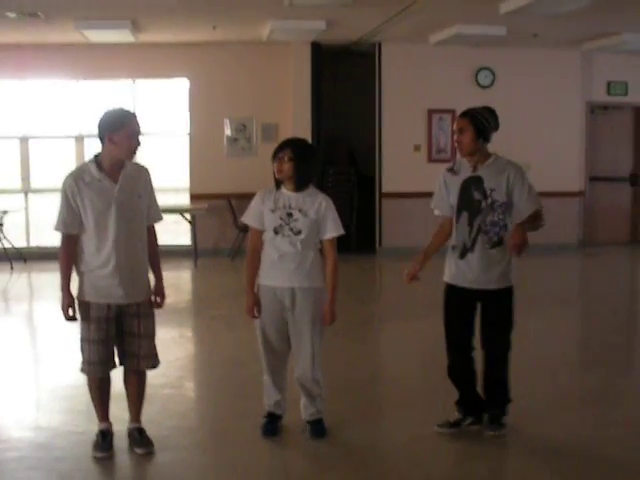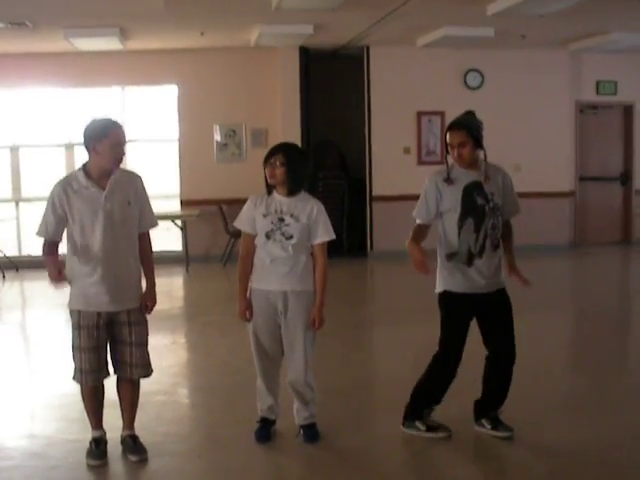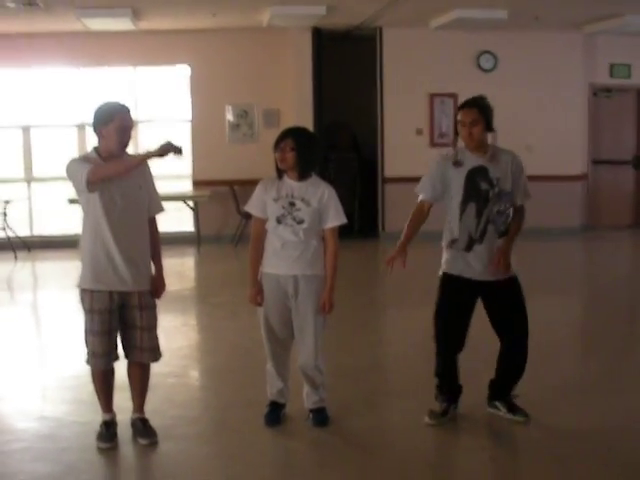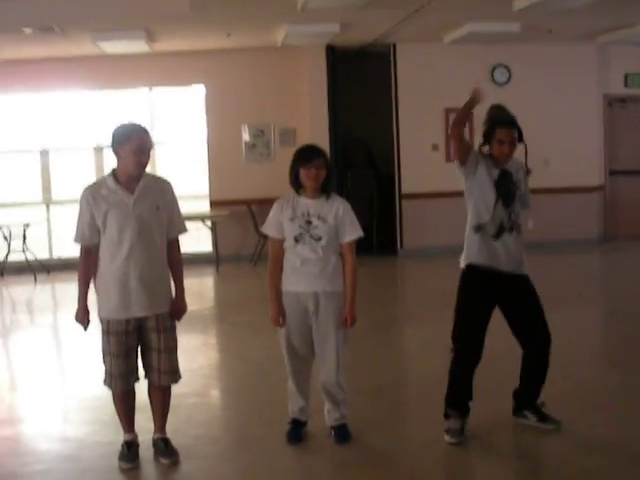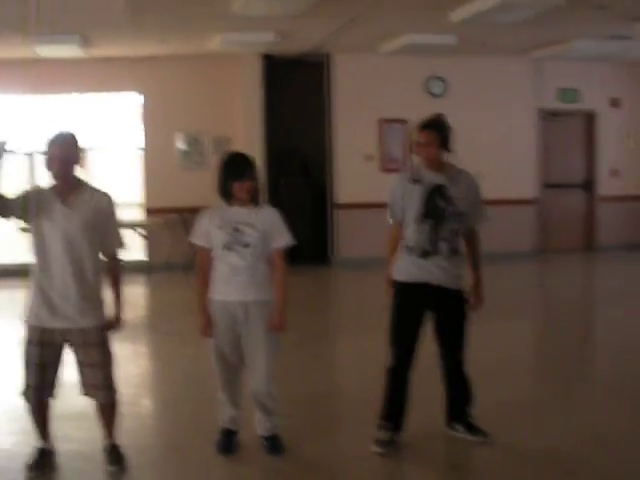
dt=1s
person 1, frame 1
left shoulder: (141, 177)
right shoulder: (77, 182)
left elbow: (149, 232)
right elbow: (69, 240)
left wrist: (158, 279)
right wrist: (65, 290)
left hip: (136, 289)
right hip: (96, 292)
left knee: (137, 361)
right knee: (97, 365)
left ankle: (136, 426)
right ankle: (104, 428)
person 1, frame 2
left shoulder: (132, 183)
right shoulder: (65, 190)
left elbow: (143, 238)
right elbow: (50, 240)
left wrist: (151, 285)
right wrist: (52, 264)
left hip: (128, 297)
right hip: (86, 300)
left knee: (131, 370)
right knee: (89, 373)
left ankle: (129, 433)
right ankle: (98, 436)
person 1, frame 3
left shoulder: (140, 169)
right shoulder: (80, 167)
left elbow: (150, 221)
right elbow: (103, 174)
left wrist: (158, 270)
right wrist: (152, 155)
left hip: (138, 277)
right hip: (99, 278)
left knee: (141, 352)
right knee: (100, 355)
left ankle: (139, 416)
right ankle: (108, 418)
person 1, frame 4
left shoulder: (162, 189)
right shoulder: (94, 195)
left elbow: (172, 245)
right elbow: (88, 252)
left wrist: (180, 292)
right wrist: (82, 301)
left hip: (158, 301)
right hip: (116, 304)
left knee: (162, 374)
right knee: (120, 377)
left ankle: (160, 436)
right ankle: (129, 439)
person 1, frame 5
left shoulder: (100, 203)
right shoulder: (35, 201)
left elbow: (112, 258)
left wrist: (118, 308)
left hip: (87, 315)
right hip: (43, 314)
left knee: (103, 387)
right knee: (35, 389)
left ankle: (111, 443)
right ankle: (45, 447)
person 2, frame 1
left shoulder: (509, 172)
right shoulder: (451, 175)
left elbow: (536, 216)
right elbow: (447, 226)
left wrist: (520, 227)
right wrist: (422, 260)
left hip: (496, 279)
right hip: (458, 278)
left knee: (496, 348)
right knee: (457, 350)
left ankle: (495, 410)
right ankle: (470, 409)
person 2, frame 2
left shoulder: (499, 177)
right shoulder: (440, 181)
left elbow: (505, 223)
right elbow: (422, 224)
left wrist: (510, 259)
right wrist: (414, 246)
left hip: (493, 284)
right hip: (456, 285)
left knee: (503, 351)
right knee: (449, 353)
left ankle: (487, 413)
right ankle: (416, 413)
person 2, frame 3
left shoulder: (509, 162)
right shoulder: (446, 165)
left elbow: (519, 210)
right elbow: (424, 206)
left wrist: (507, 246)
right wrist: (403, 244)
left hip: (499, 271)
right hip: (457, 270)
left knee: (516, 338)
right knee: (447, 339)
left ankle: (500, 396)
right ankle: (447, 397)
person 2, frame 4
left shoulder: (519, 170)
right shoulder: (473, 165)
right elbow: (456, 132)
right wrist: (471, 103)
left hip: (514, 270)
right hip: (479, 268)
left knee: (539, 340)
right knee: (467, 345)
left ankle: (526, 404)
right ankle: (455, 413)
person 2, frame 5
left shoulder: (465, 182)
right shoulder: (407, 181)
left elbow: (471, 233)
right elbow: (397, 231)
left wrist: (477, 280)
right wrist: (392, 273)
left hip: (451, 283)
right hip: (410, 280)
left knee: (453, 354)
right knee: (402, 355)
left ankle: (458, 416)
right ankle: (389, 424)
person 3, frame 1
left shoulder: (320, 203)
right shoulder: (264, 200)
left elbow: (330, 255)
right elbow: (254, 249)
left wrist: (330, 300)
right wrist: (250, 291)
left hip: (307, 290)
right hip: (269, 288)
left knee: (307, 358)
right knee: (272, 355)
left ankle: (313, 413)
right ankle: (274, 410)
person 3, frame 2
left shoulder: (312, 208)
right shoulder: (256, 205)
left elbow: (320, 259)
right elbow: (246, 253)
left wrist: (319, 304)
right wrist: (242, 296)
left hip: (298, 293)
right hip: (262, 292)
left knee: (300, 363)
right knee: (265, 360)
left ankle: (307, 418)
right ankle: (267, 415)
person 3, frame 3
left shoulder: (323, 192)
right shoulder: (267, 189)
left elbow: (331, 243)
right elbow: (257, 237)
left wrist: (329, 288)
right wrist: (253, 281)
left hip: (309, 278)
right hip: (273, 277)
left knee: (310, 348)
right knee: (275, 344)
left ankle: (316, 401)
right ankle: (276, 399)
person 3, frame 4
left shoulder: (339, 207)
right shoulder: (282, 208)
left elbow: (349, 258)
right elbow: (275, 259)
left wrist: (350, 302)
right wrist: (274, 301)
left hip: (329, 294)
right hip: (293, 295)
left knee: (331, 363)
right knee: (296, 361)
left ankle: (337, 418)
right ankle: (298, 417)
person 3, frame 5
left shoulder: (268, 215)
right shoulder: (210, 218)
left elbow: (278, 265)
right elbow: (203, 267)
left wrist: (280, 308)
right wrist: (203, 310)
left hip: (258, 302)
right hip: (222, 303)
left knee: (262, 371)
right knee: (226, 370)
left ankle: (268, 428)
right ankle: (229, 426)
